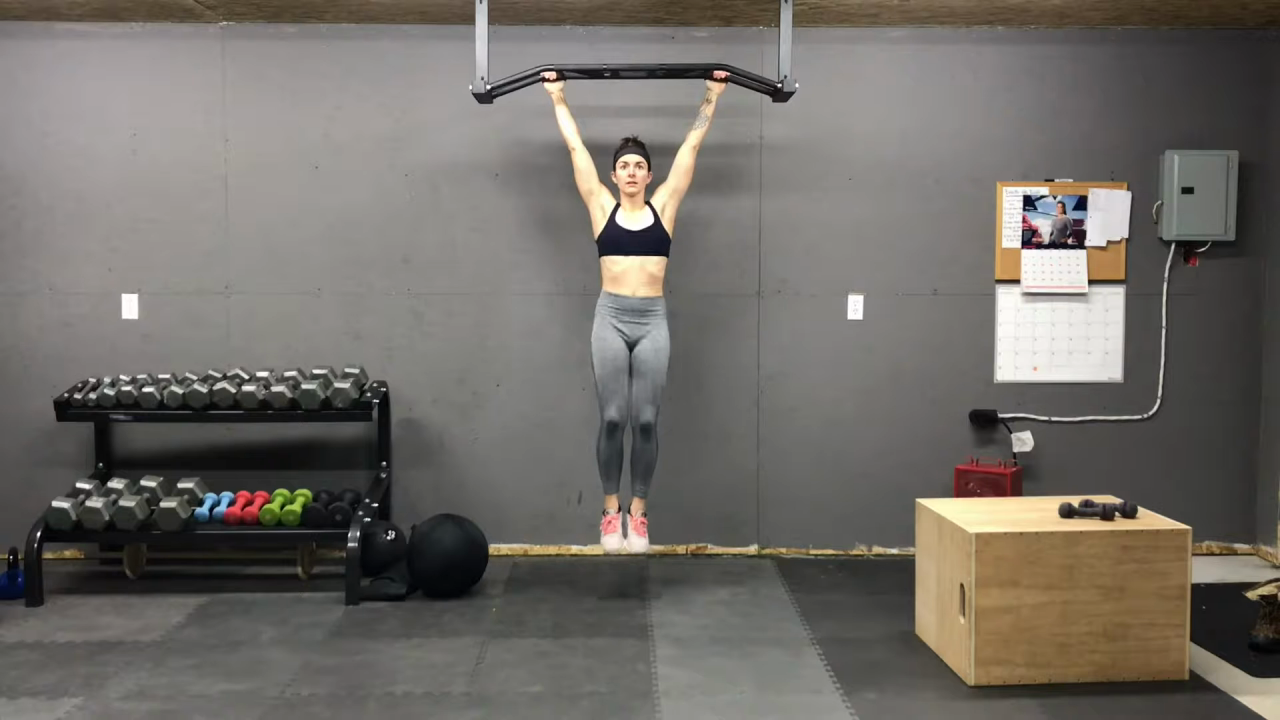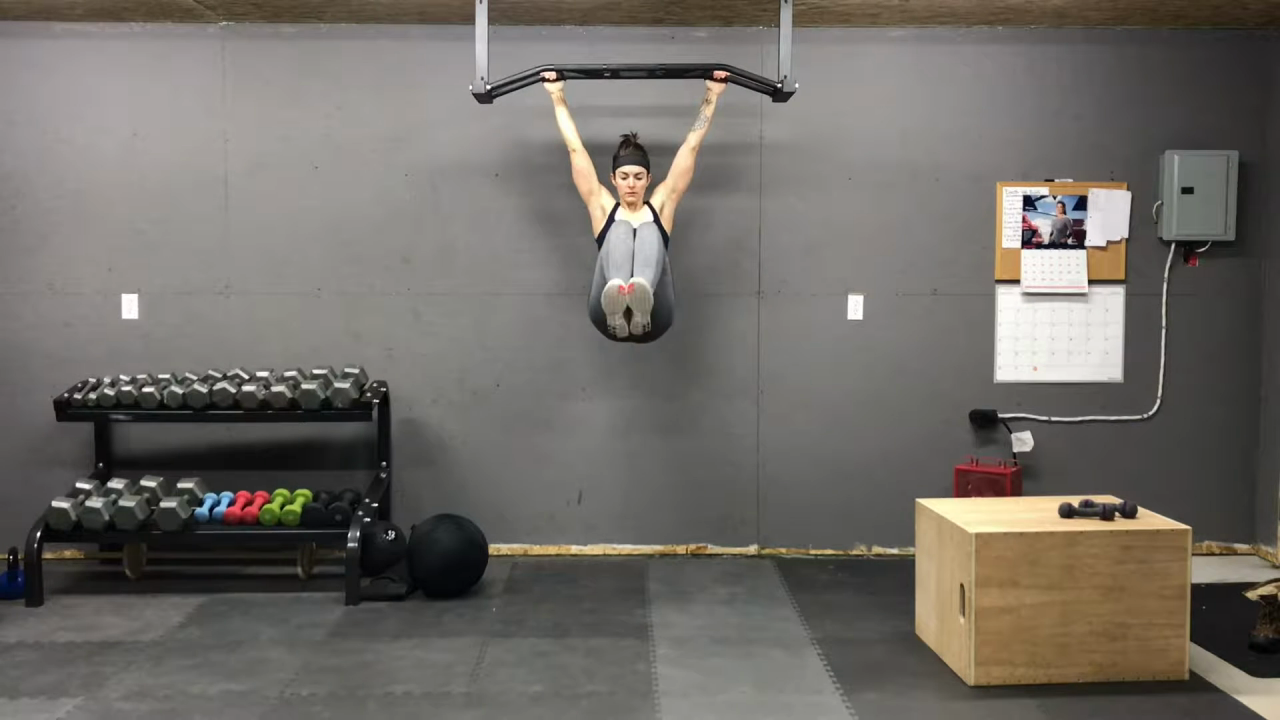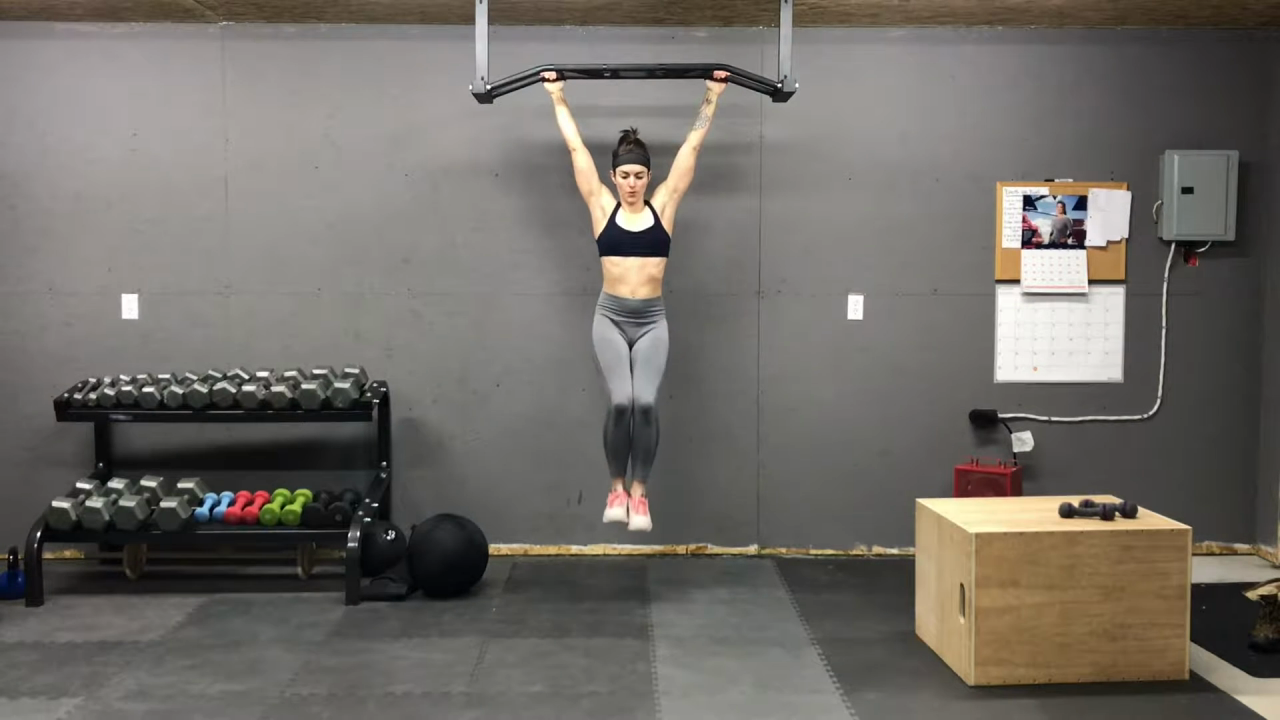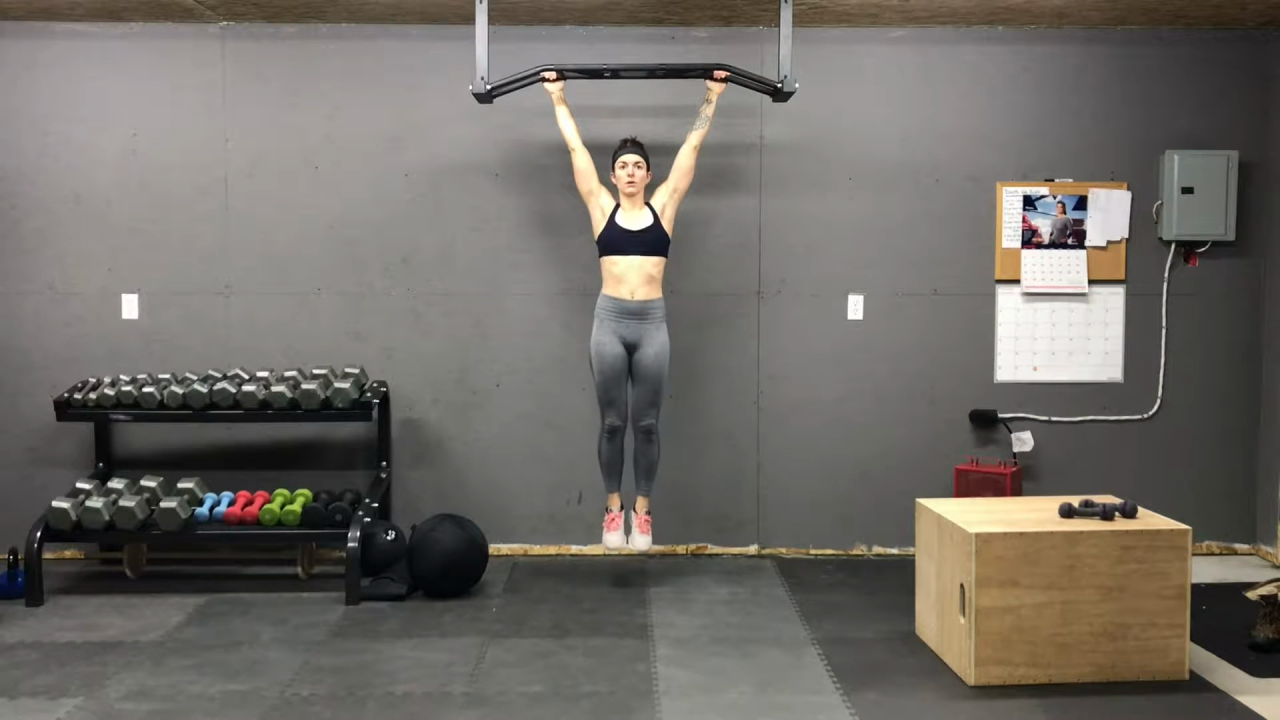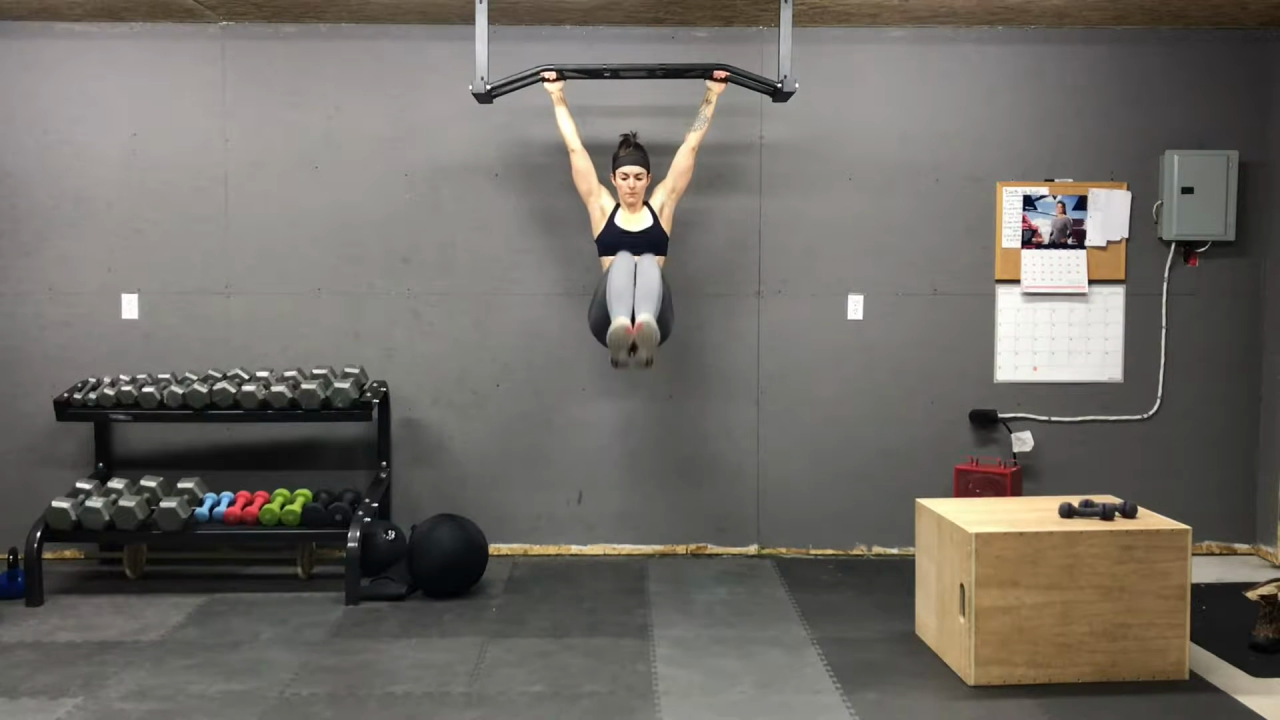
dt=1s
person 1, frame 1
left shoulder: (663, 205)
right shoulder: (601, 206)
left elbow: (691, 145)
right elbow: (576, 148)
left wrist: (712, 96)
right wrist: (557, 97)
left hip: (652, 321)
right hip: (611, 318)
left knee: (645, 420)
right knee: (612, 418)
left ankle: (639, 512)
right ankle: (612, 511)
person 1, frame 2
left shoulder: (661, 205)
right shoulder: (602, 206)
left elbow: (691, 146)
right elbow: (575, 148)
left wrist: (711, 95)
right wrist: (557, 96)
left hip: (655, 316)
right hip: (606, 314)
left knee: (648, 230)
right knee: (621, 230)
left ankle: (642, 301)
right ankle: (617, 302)
person 1, frame 3
left shoulder: (663, 205)
right shoulder: (601, 205)
left elbow: (692, 146)
right elbow: (575, 147)
left wrist: (711, 96)
right wrist: (557, 96)
left hip: (652, 322)
right hip: (610, 319)
left knee: (645, 403)
right knee: (621, 402)
left ankle: (639, 492)
right ankle: (616, 488)
person 1, frame 4
left shoulder: (662, 206)
right shoulder: (601, 207)
left elbow: (692, 145)
right elbow: (575, 147)
left wrist: (712, 95)
right wrist: (557, 97)
left hip: (652, 324)
right hip: (609, 322)
left knee: (646, 424)
right knee: (612, 423)
left ankle: (642, 509)
right ankle: (613, 508)
person 1, frame 5
left shoulder: (661, 204)
right shoulder: (601, 206)
left elbow: (690, 147)
right elbow: (575, 148)
left wrist: (711, 96)
right wrist: (557, 96)
left hip: (656, 319)
right hip: (607, 319)
left knee: (648, 266)
right knee: (622, 264)
left ankle: (645, 328)
right ankle: (621, 331)
